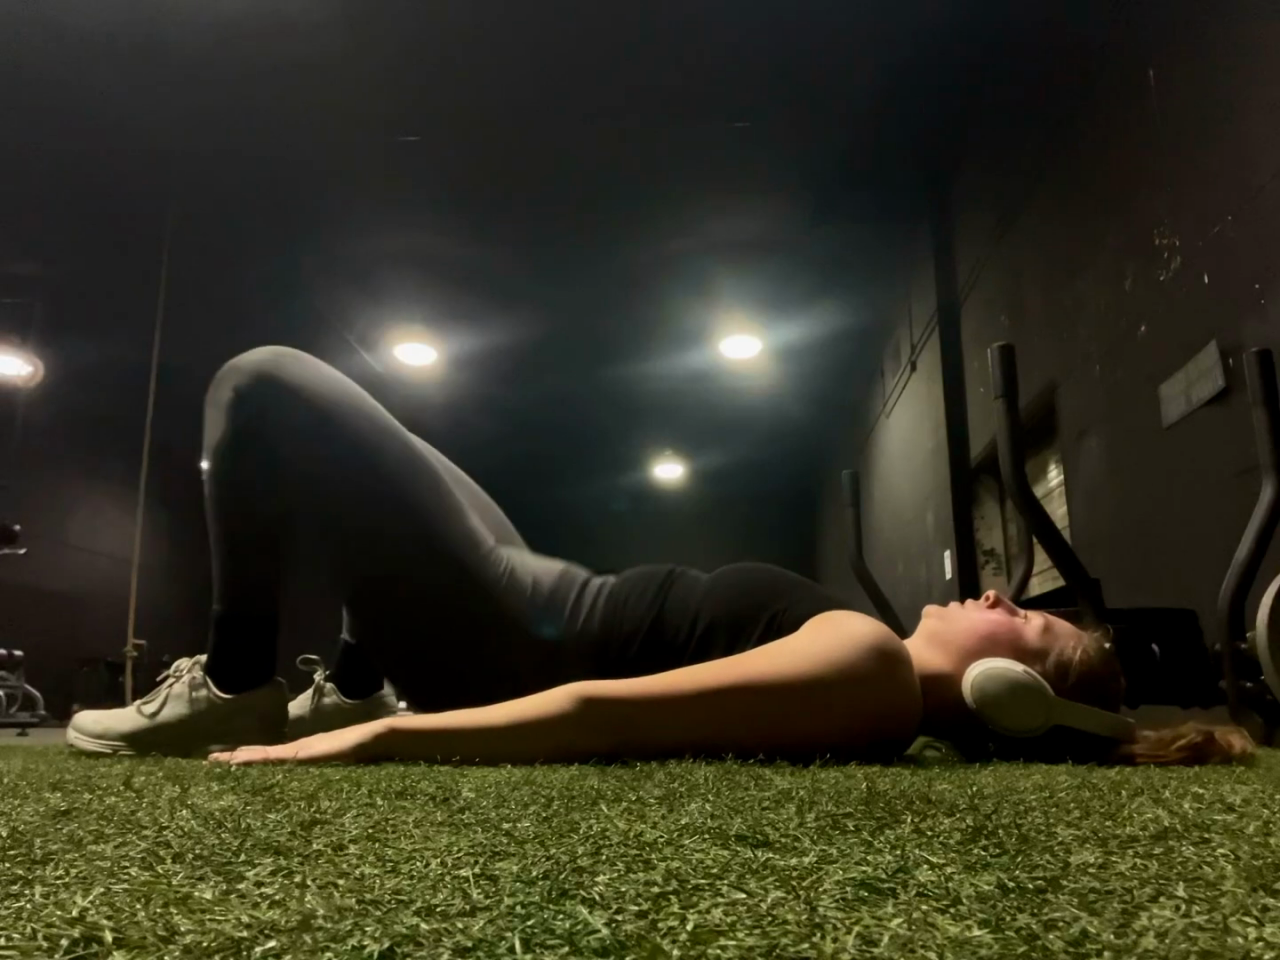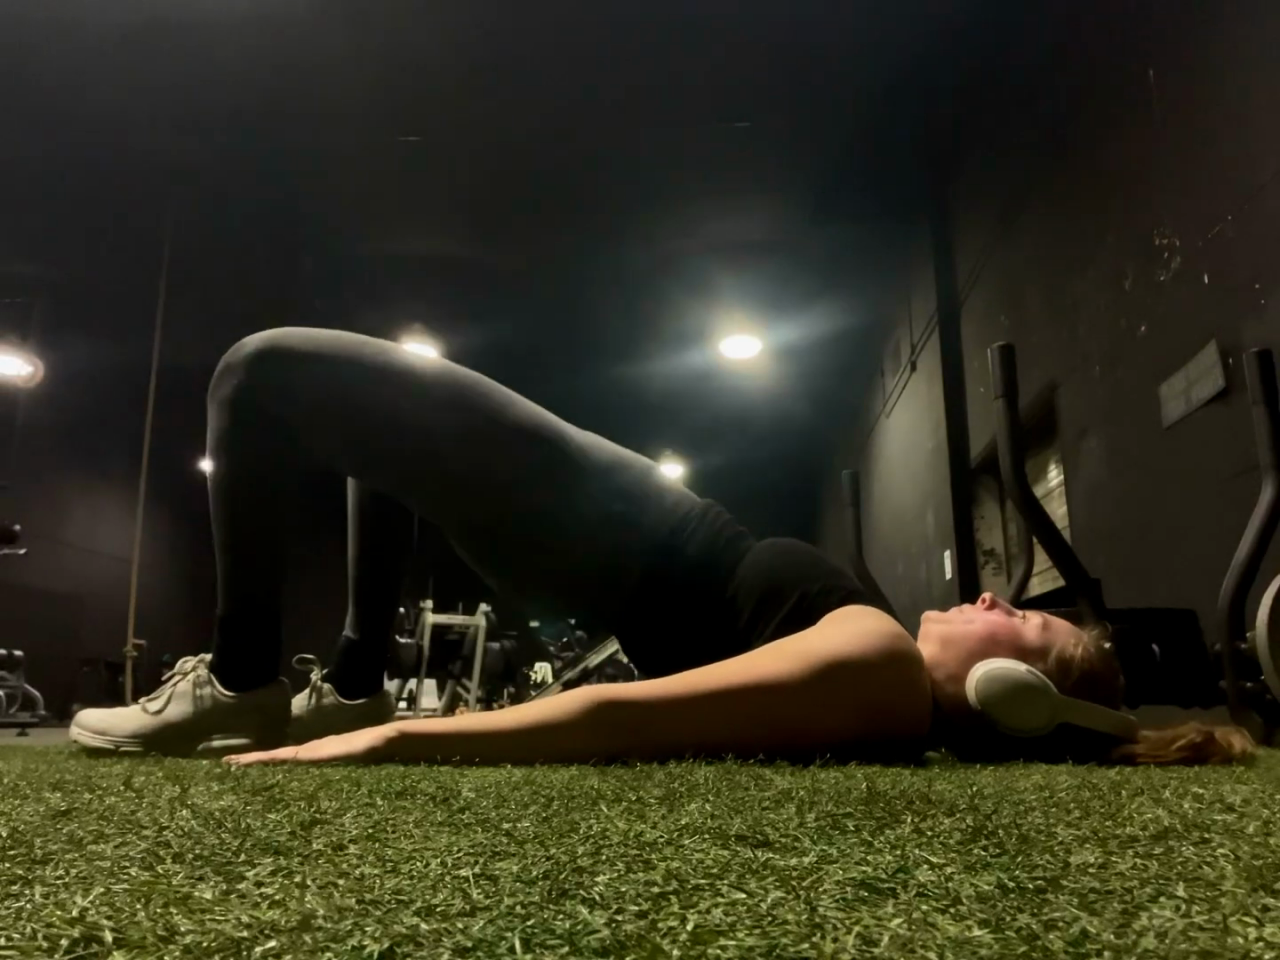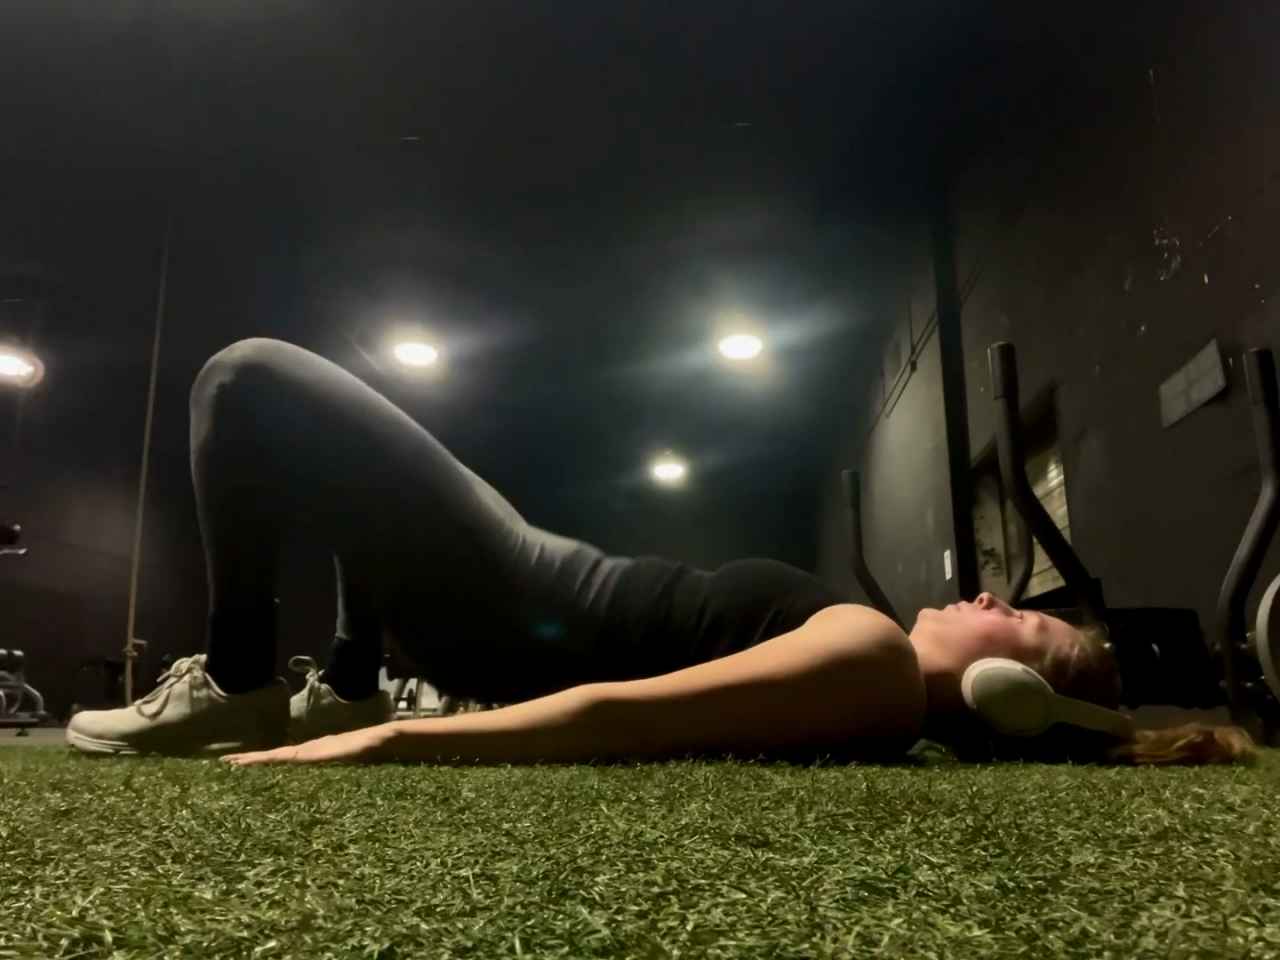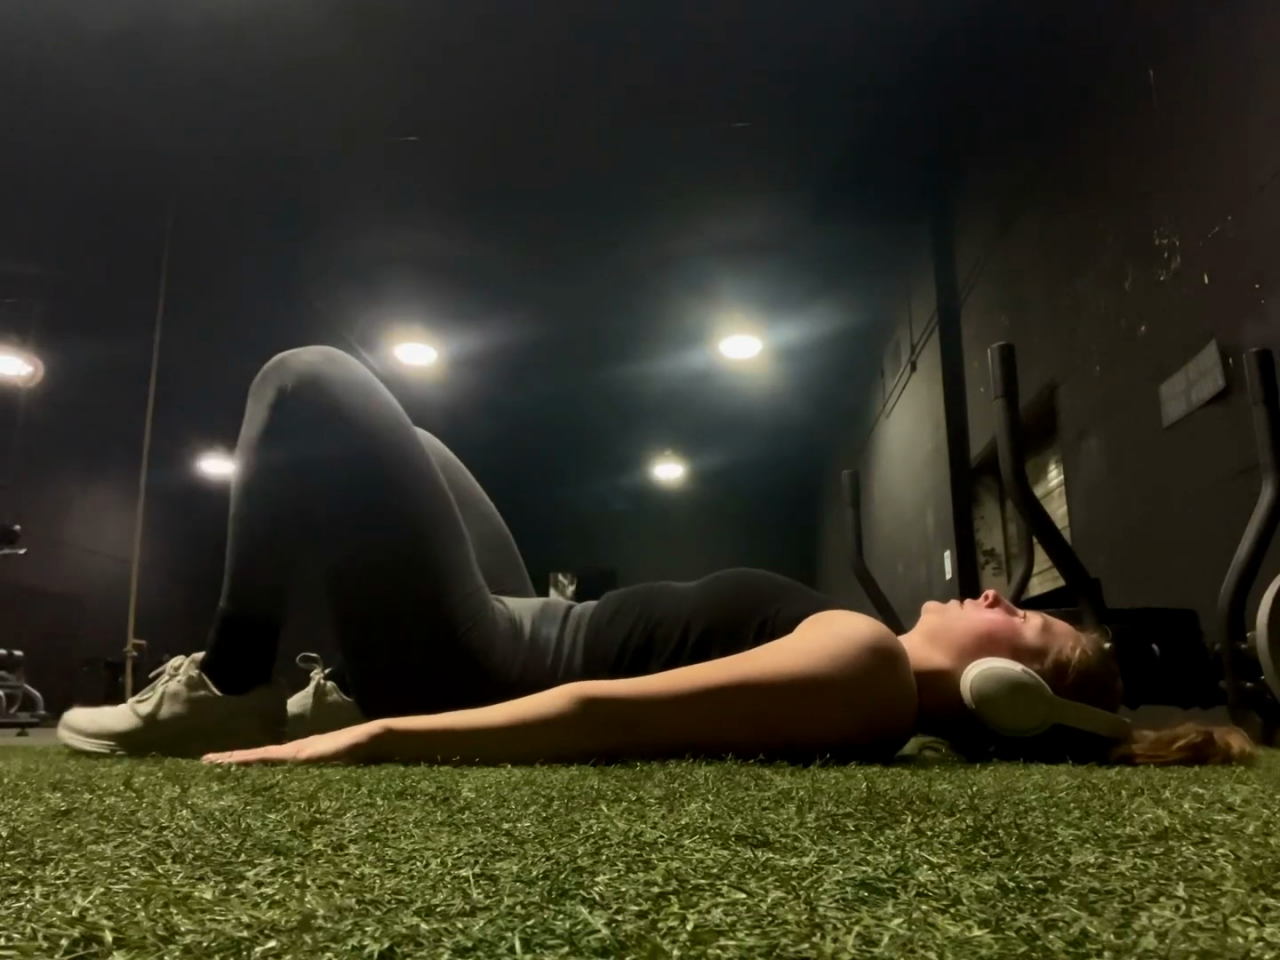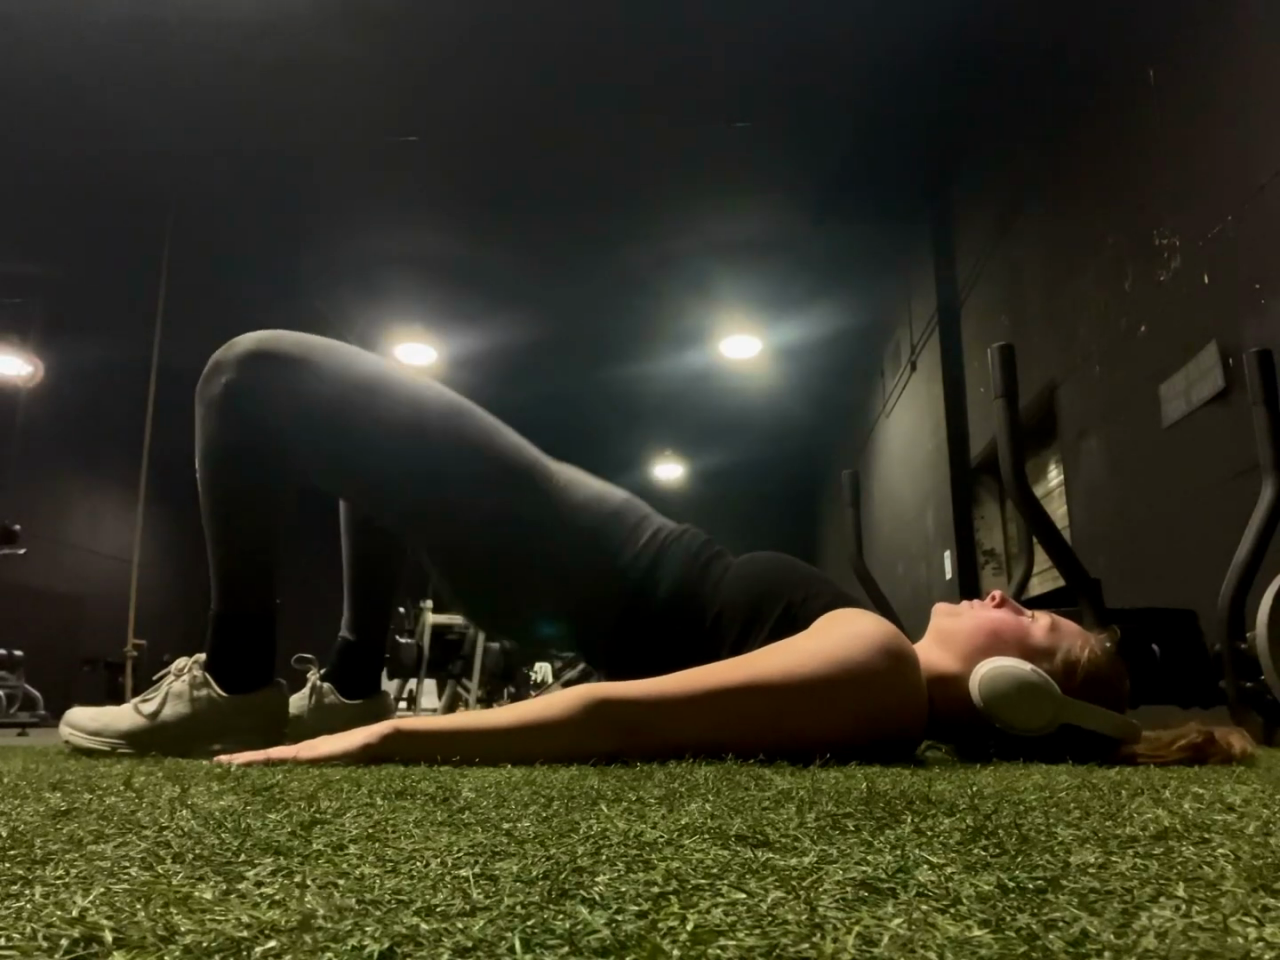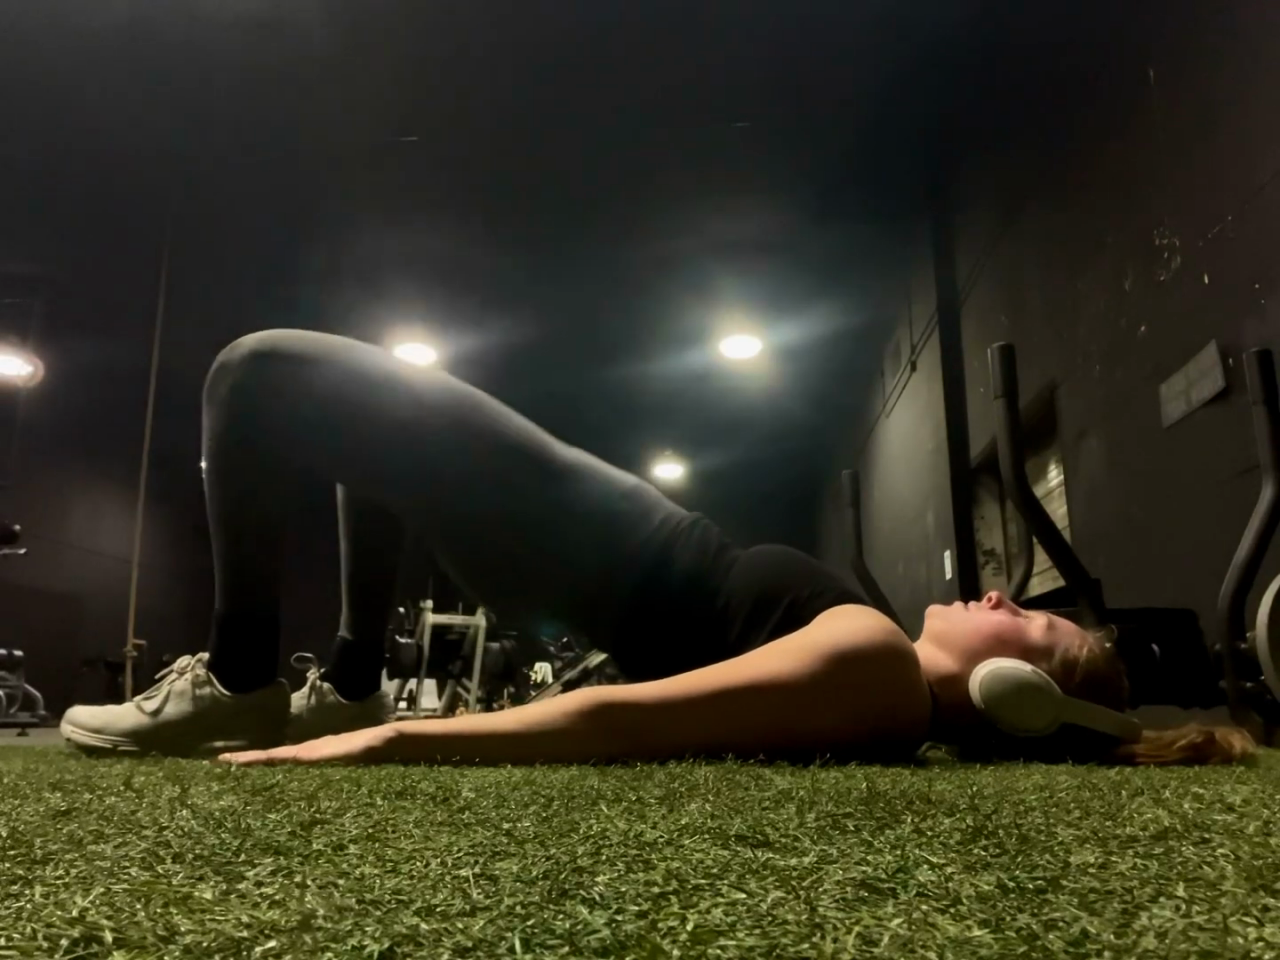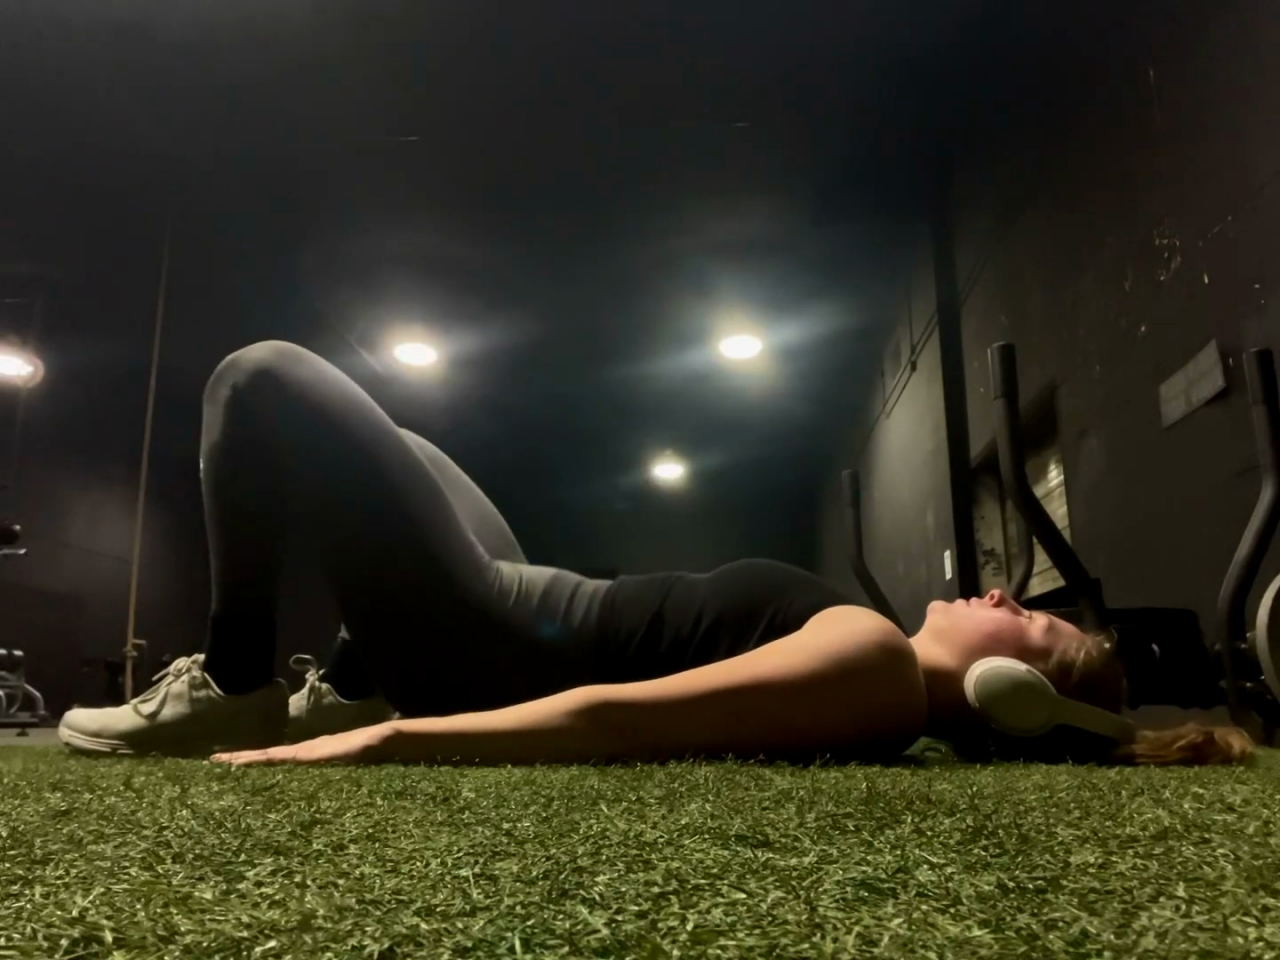
dt=0.7s
person 1, frame 1
left shoulder: (863, 672)
right shoulder: (898, 689)
left elbow: (604, 717)
left wrist: (379, 742)
left hip: (503, 628)
right hip: (538, 607)
left knee: (262, 387)
right knee: (369, 453)
left ankle: (231, 693)
right ankle: (348, 687)
person 1, frame 2
left shoulder: (874, 673)
right shoulder: (908, 690)
left elbow: (617, 722)
left wrist: (391, 743)
right hip: (609, 519)
left knee: (267, 374)
right knee: (375, 413)
left ankle: (238, 690)
right ankle: (351, 684)
person 1, frame 3
left shoulder: (868, 664)
right shoulder: (899, 685)
left elbow: (615, 718)
left wrist: (383, 745)
left hip: (509, 618)
right hip: (547, 590)
left knee: (247, 381)
right knee: (366, 452)
left ankle: (232, 693)
right ankle: (341, 687)
person 1, frame 4
left shoulder: (861, 671)
right shoulder: (886, 688)
left elbow: (607, 717)
left wrist: (370, 740)
left hip: (475, 666)
right hip: (526, 631)
left knee: (311, 382)
right knee: (414, 450)
left ankle: (227, 691)
right ankle: (339, 690)
person 1, frame 5
left shoulder: (871, 672)
right shoulder: (903, 689)
left elbow: (616, 720)
left wrist: (387, 741)
right hip: (586, 551)
left knee: (254, 375)
right knee: (369, 428)
left ankle: (231, 691)
right ankle: (343, 682)
person 1, frame 6
left shoulder: (874, 673)
right shoulder: (905, 689)
left elbow: (620, 722)
left wrist: (393, 745)
right hip: (602, 538)
left knee: (260, 374)
right knee: (370, 419)
left ankle: (237, 690)
right ankle: (347, 685)
person 1, frame 7
left shoulder: (868, 667)
right shoulder: (897, 685)
left elbow: (615, 720)
left wrist: (381, 743)
left hip: (485, 639)
right hip: (527, 609)
left knee: (264, 382)
right knee: (386, 438)
left ankle: (229, 692)
right ankle: (344, 688)
